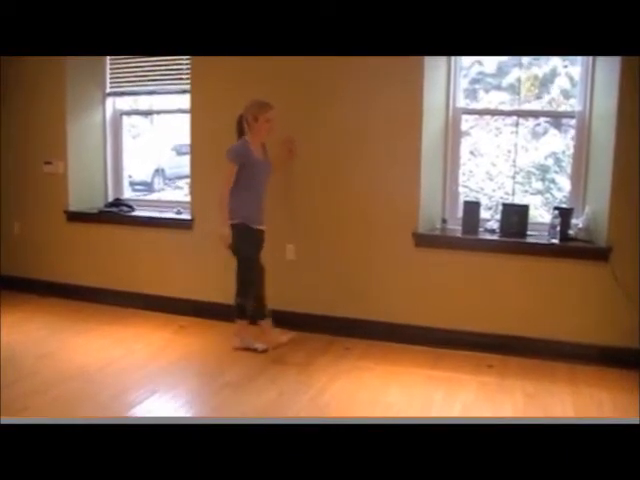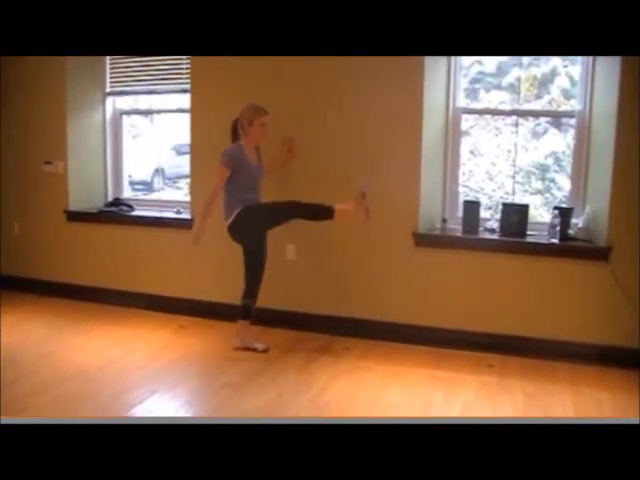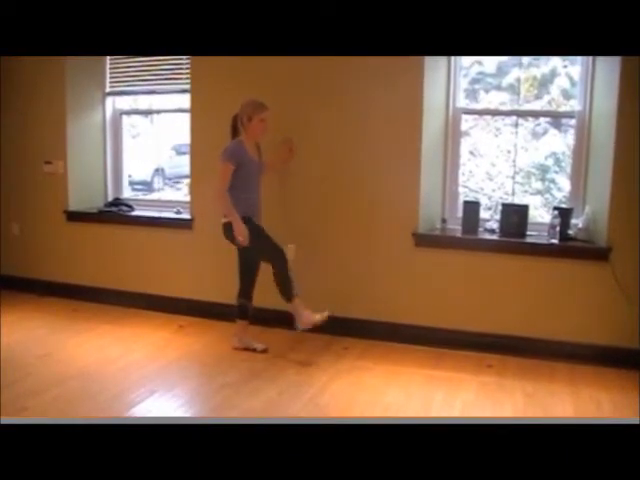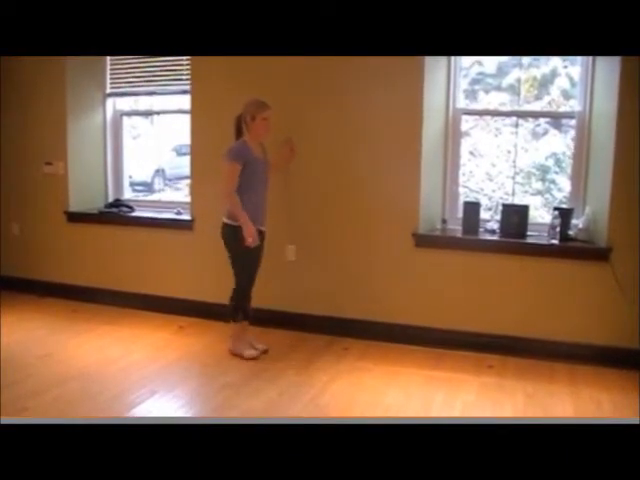
dt=0.3s
person 1, frame 1
left shoulder: (262, 148)
right shoulder: (238, 149)
right elbow: (226, 189)
left wrist: (283, 158)
right wrist: (225, 224)
left hip: (253, 225)
right hip: (236, 224)
left knee: (248, 278)
right knee: (255, 272)
left ankle: (242, 336)
right ankle: (268, 331)
person 1, frame 2
left shoulder: (256, 152)
right shoulder: (232, 154)
right elbow: (215, 191)
left wrist: (282, 159)
right wrist: (201, 224)
left hip: (252, 222)
right hip: (241, 219)
left knee: (254, 279)
right knee: (292, 208)
left ankle: (243, 336)
right ankle: (352, 208)
person 1, frame 3
left shoulder: (256, 149)
right shoulder: (233, 150)
right elbow: (221, 190)
left wrist: (281, 158)
right wrist: (236, 223)
left hip: (249, 220)
right hip: (237, 222)
left knee: (249, 280)
right knee: (277, 257)
left ankle: (241, 336)
right ankle: (299, 312)
person 1, frame 4
left shoulder: (260, 149)
right shoulder: (238, 150)
right elbow: (229, 192)
left wrist: (283, 158)
right wrist: (246, 225)
left hip: (256, 227)
right hip: (237, 227)
left knee: (248, 282)
right knee: (242, 281)
left ankle: (245, 335)
right ankle: (236, 341)
